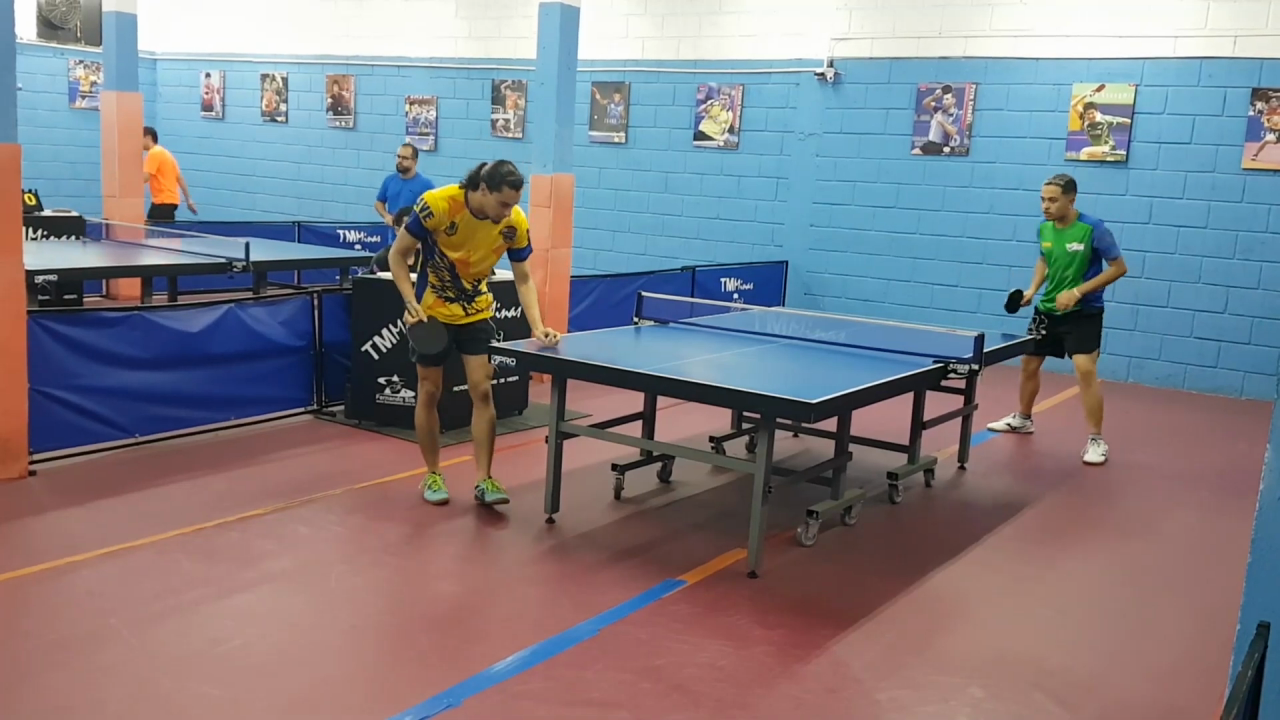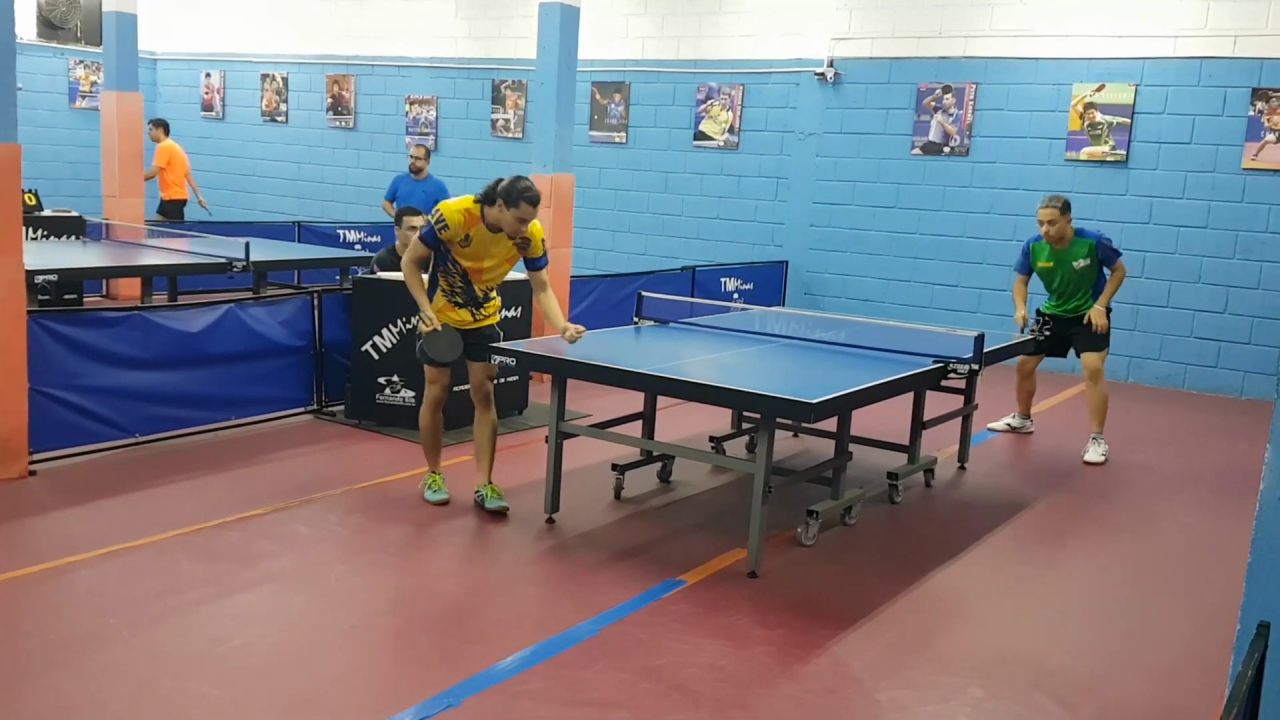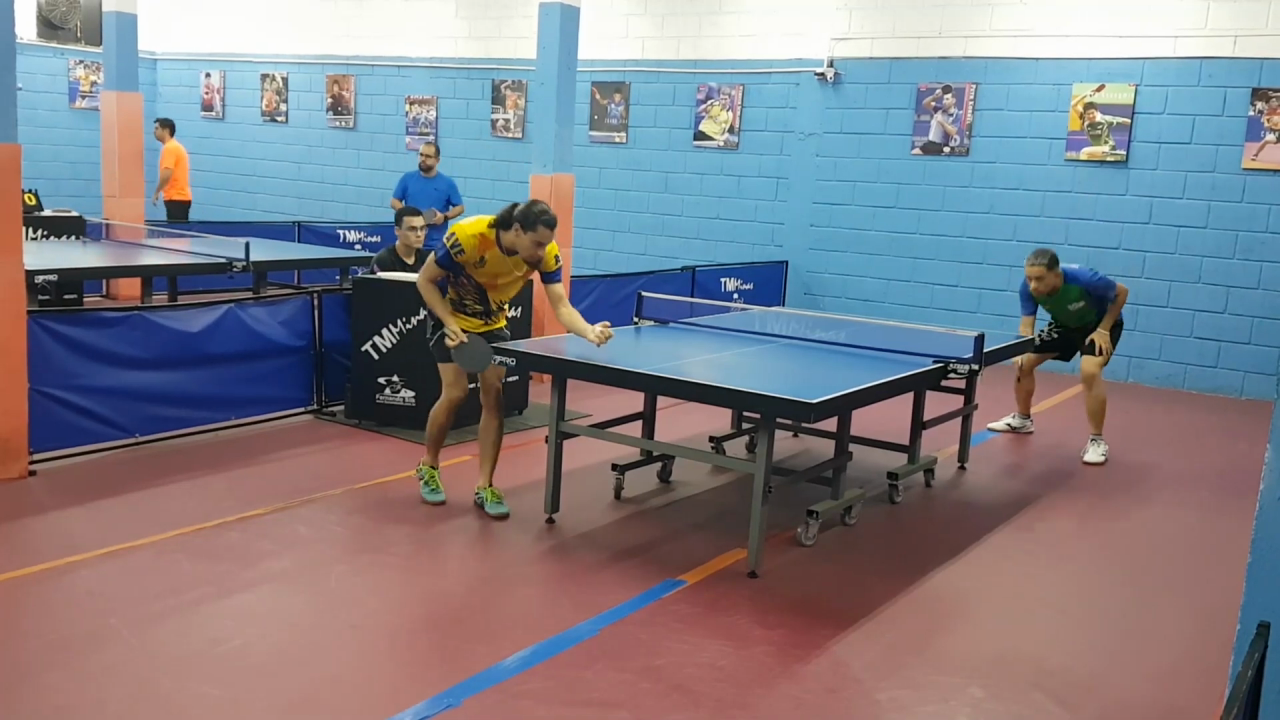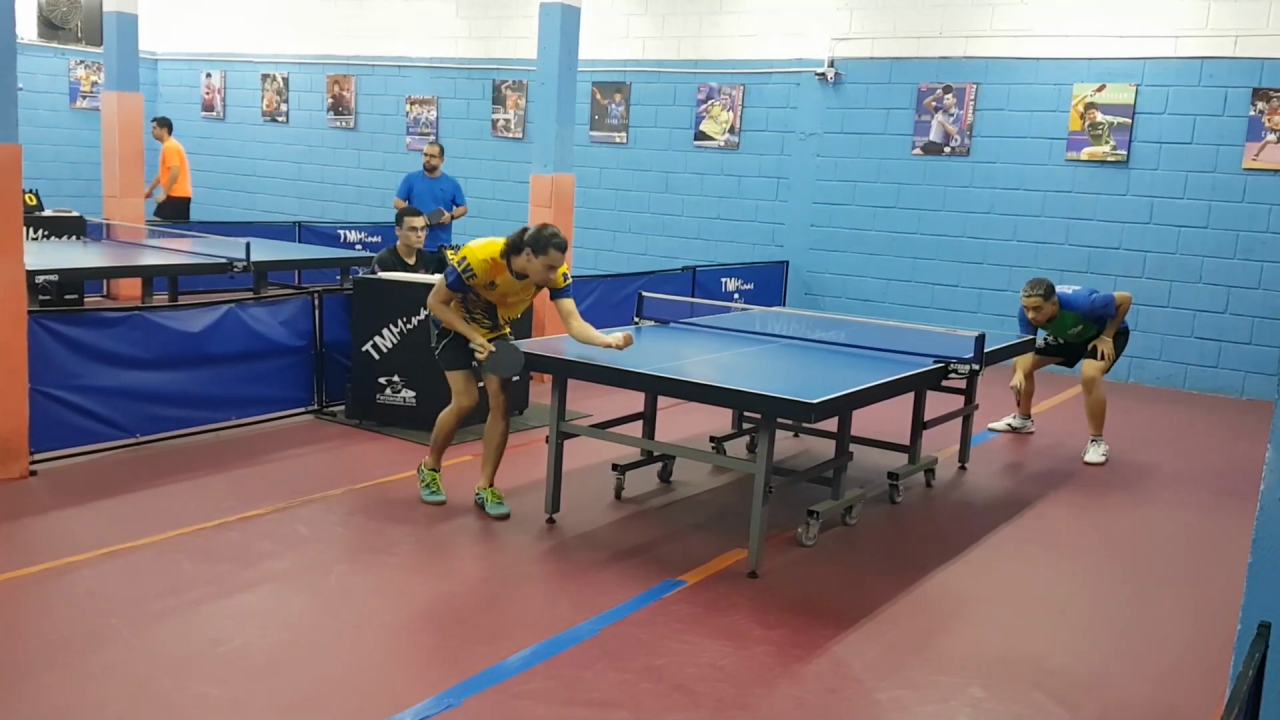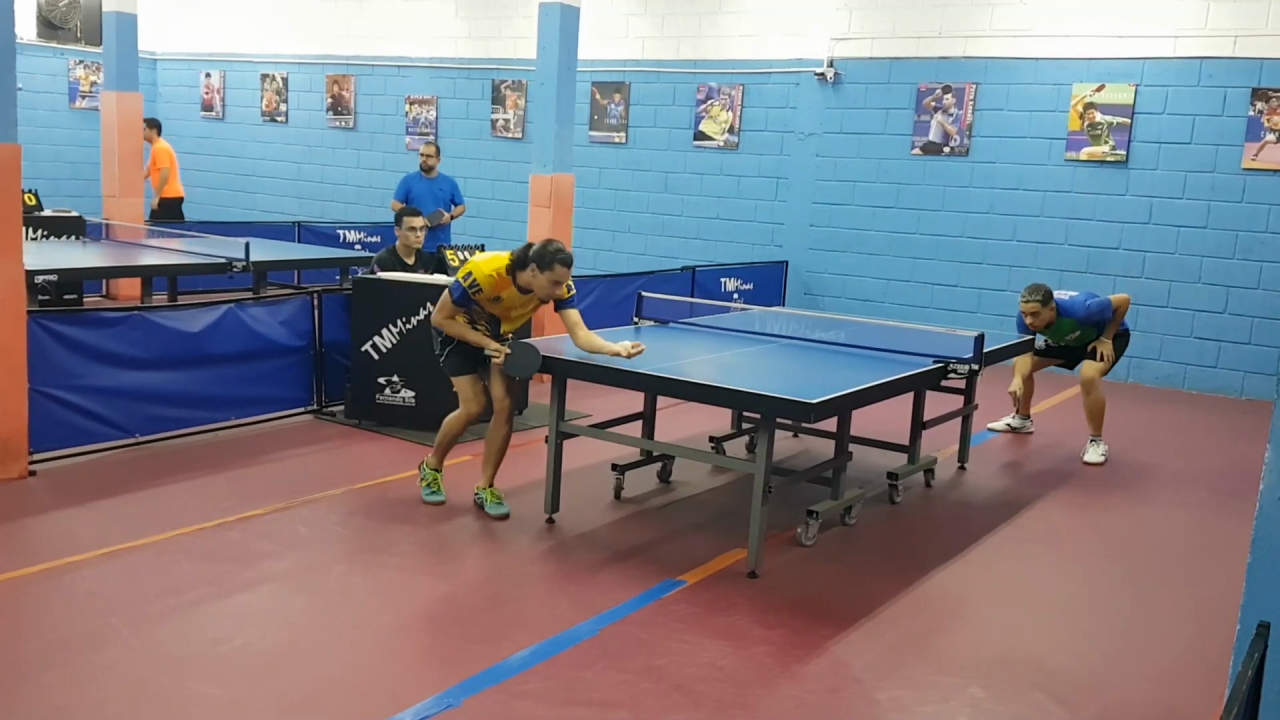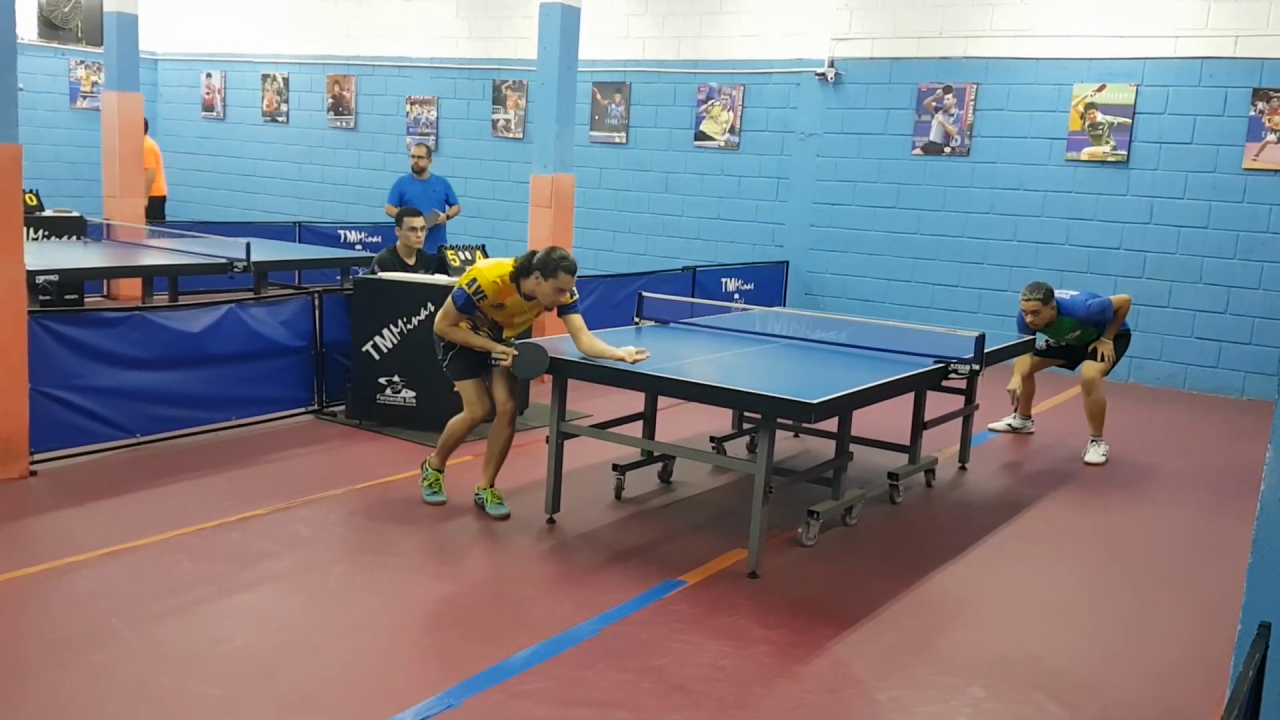
dt=0.2s
person 1, frame 1
left shoulder: (515, 223)
right shoulder: (436, 204)
left elbow: (523, 279)
right elbow: (397, 254)
left wrist: (537, 326)
right wrist: (410, 302)
left hip: (477, 314)
right hip: (432, 313)
left knee: (482, 391)
right knee: (429, 392)
left ankle: (484, 480)
right ankle: (432, 475)
person 1, frame 2
left shoulder: (531, 234)
right shoulder: (451, 214)
left elbow: (542, 289)
right elbow: (410, 263)
left wrist: (561, 325)
right wrist: (426, 311)
left hip: (484, 318)
right hip: (442, 317)
left knee: (484, 395)
right knee: (436, 393)
left ankle: (484, 485)
right ankle: (433, 475)
person 1, frame 3
left shoulder: (546, 253)
right shoulder: (467, 235)
left elbow: (561, 305)
right elbow: (425, 280)
left wrist: (589, 331)
right wrist: (451, 324)
left hip: (492, 323)
right hip: (452, 319)
left knee: (493, 396)
right knee: (454, 393)
left ankle: (485, 486)
right ankle: (428, 467)
person 1, frame 4
left shoulder: (554, 271)
right shoulder: (478, 258)
left elbow: (573, 322)
right elbow: (436, 302)
left wrist: (607, 340)
right wrist: (473, 337)
left hip: (496, 330)
right hip: (456, 326)
left knee: (501, 401)
right knee: (465, 401)
left ankle: (486, 487)
right ankle: (429, 467)
person 1, frame 5
left shoulder: (558, 283)
right shoulder: (483, 272)
left elbow: (579, 333)
right elbow: (440, 317)
left wrist: (614, 348)
right wrist: (486, 344)
left hip: (497, 336)
right hip: (458, 333)
left knee: (504, 406)
right knee: (473, 406)
left ankle: (485, 488)
right ankle: (431, 467)
person 1, frame 6
left shoulder: (561, 289)
right shoulder: (486, 279)
left elbow: (583, 338)
right elbow: (443, 325)
left wrist: (618, 353)
right wrist: (491, 347)
left hip: (499, 341)
right hip: (458, 337)
left knee: (507, 409)
right knee: (477, 410)
left ankle: (485, 488)
right ankle: (433, 467)
person 2, frame 1
left shoulder: (1093, 228)
right shoulder: (1044, 228)
left elbow: (1119, 268)
left wrist: (1077, 292)
right wrist: (1033, 288)
left hip: (1084, 312)
right hip: (1048, 310)
left knee: (1085, 370)
right knee: (1029, 366)
left ankle: (1097, 440)
right ankle: (1023, 419)
person 2, frame 2
left shoulder: (1094, 242)
right shoulder: (1033, 246)
left elbow: (1119, 270)
right elbow: (1021, 281)
left wrist: (1099, 305)
right wrist: (1020, 309)
left hip: (1088, 316)
right hip: (1053, 314)
left knee: (1093, 369)
right knee: (1024, 364)
left ankle: (1097, 440)
right ankle: (1022, 419)
person 2, frame 3
left shoulder: (1085, 281)
right shoulder: (1029, 287)
left elbow: (1121, 293)
right elbow: (1027, 325)
left wrist: (1103, 329)
left hip: (1098, 326)
right hip: (1065, 326)
left knee: (1089, 371)
right knee: (1024, 364)
left ankle: (1097, 441)
right ankle: (1022, 419)
person 2, frame 4
left shoulder: (1081, 303)
right shoulder: (1028, 313)
left elbow: (1125, 299)
left wrist: (1106, 337)
right wrist: (1019, 375)
left hip: (1108, 333)
right hip: (1070, 337)
left knee: (1090, 375)
right knee: (1023, 366)
left ankle: (1097, 441)
right ankle: (1023, 419)
person 2, frame 5
left shoulder: (1079, 310)
right shoulder: (1026, 318)
left elbow: (1124, 300)
right elbow: (1026, 355)
left wrist: (1106, 339)
right wrist: (1017, 380)
left hip: (1110, 335)
right hip: (1069, 338)
left knee: (1089, 376)
right knee: (1020, 367)
left ankle: (1096, 441)
right ankle: (1022, 420)
person 2, frame 6
left shoulder: (1080, 310)
right shoulder: (1026, 316)
left elbow: (1125, 300)
right elbow: (1025, 354)
left wrist: (1107, 339)
right wrist: (1017, 378)
left hip: (1110, 335)
right hip: (1069, 338)
left knee: (1089, 377)
right knee: (1022, 367)
left ankle: (1097, 442)
right ankle: (1023, 420)
